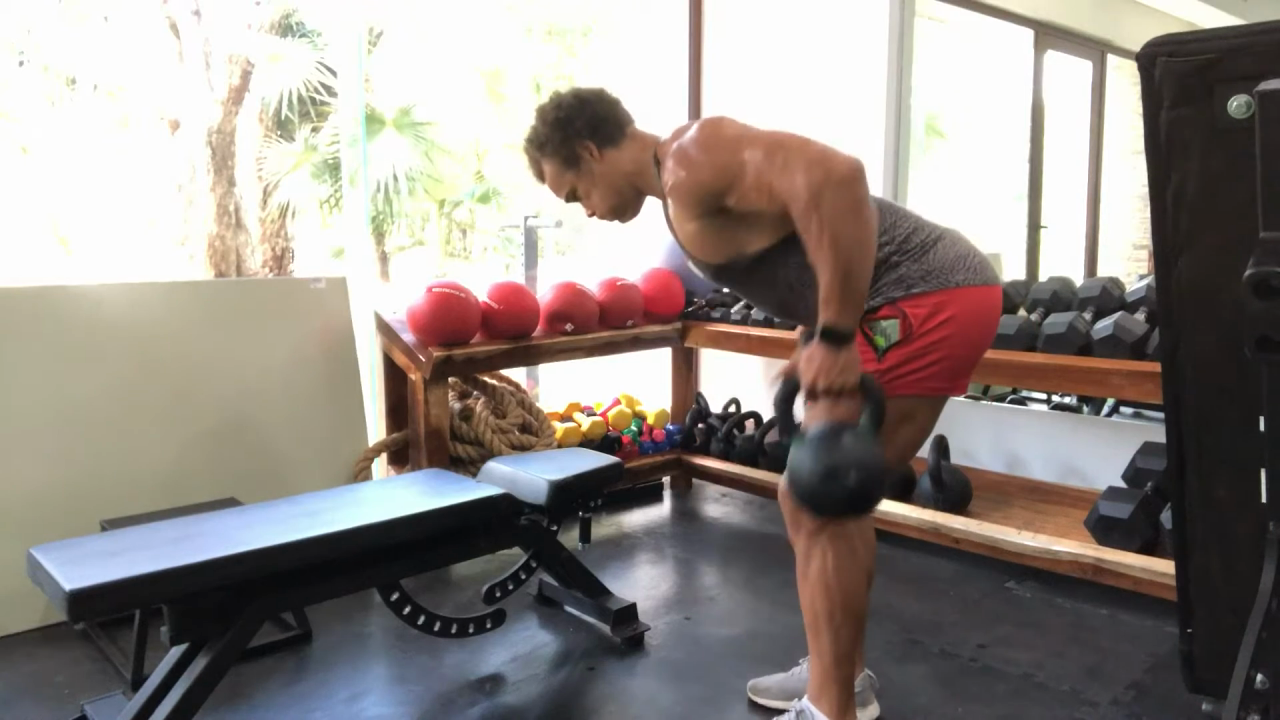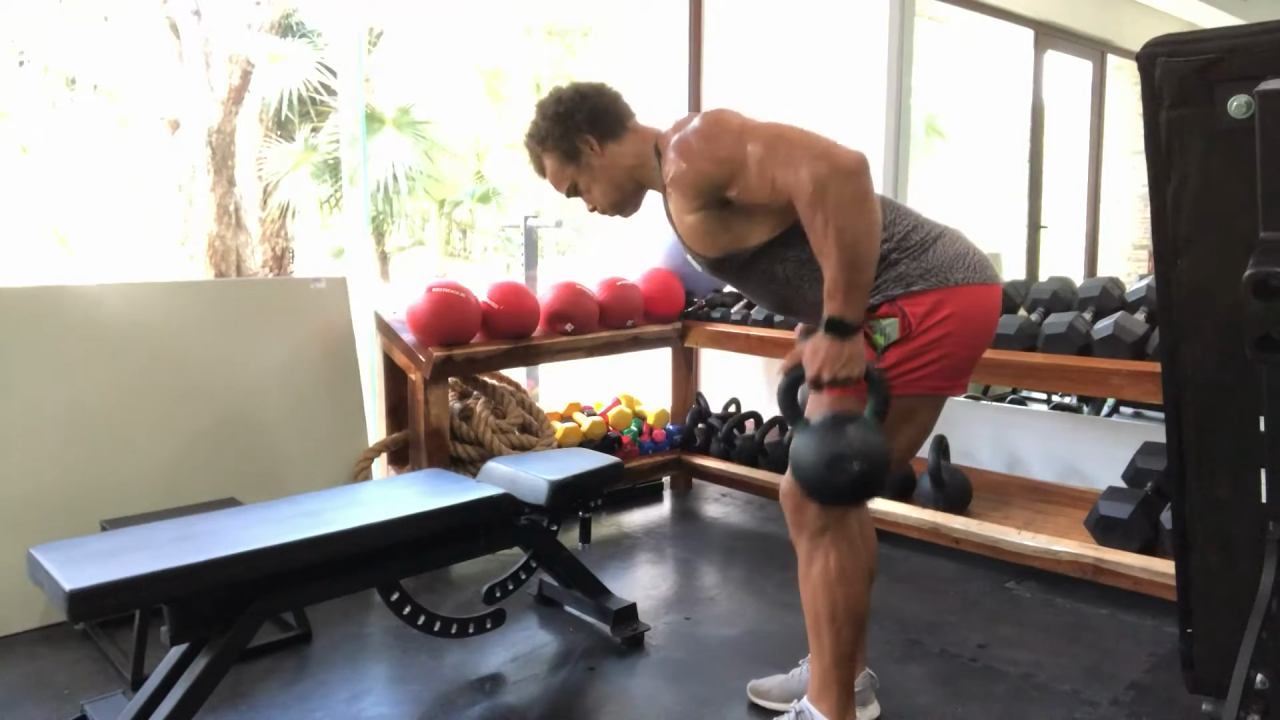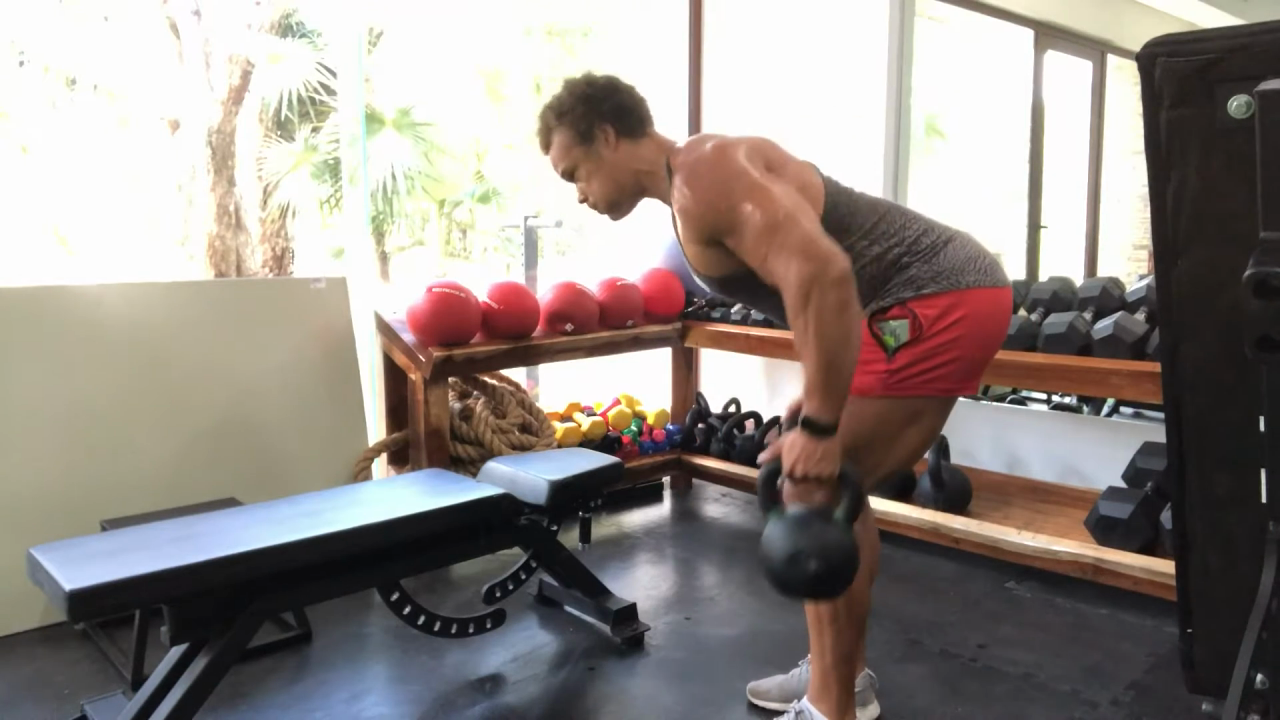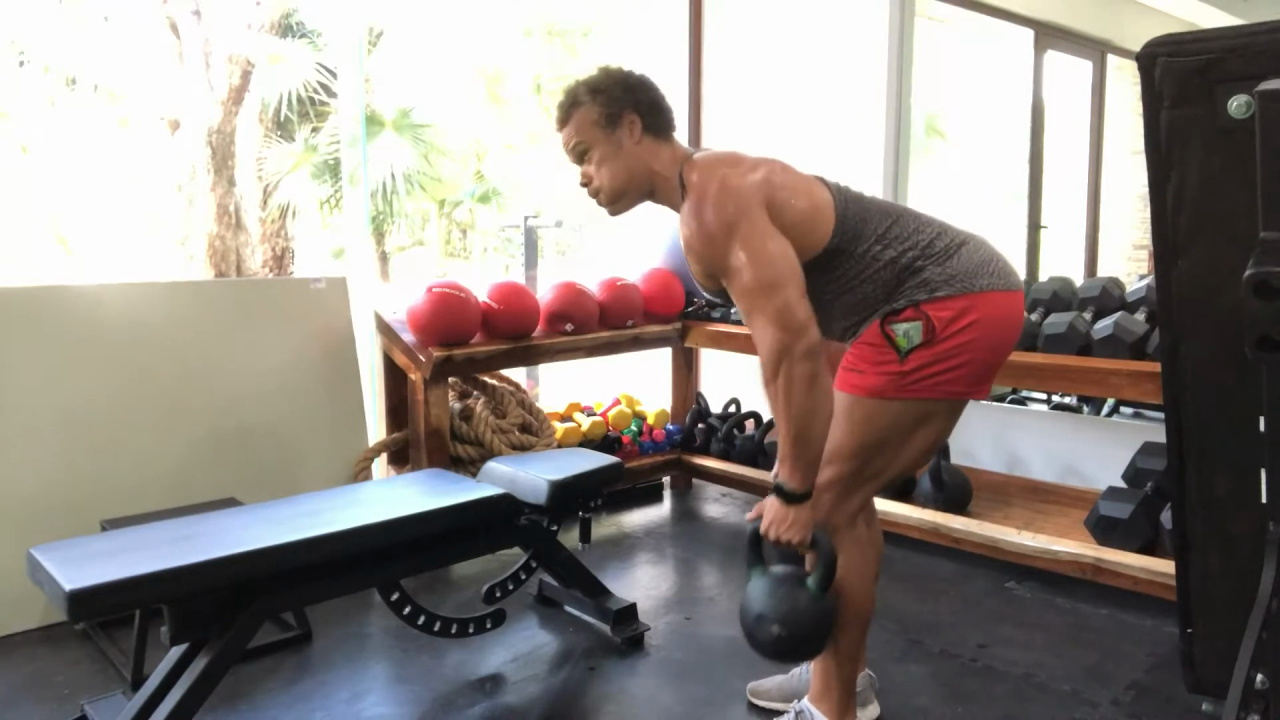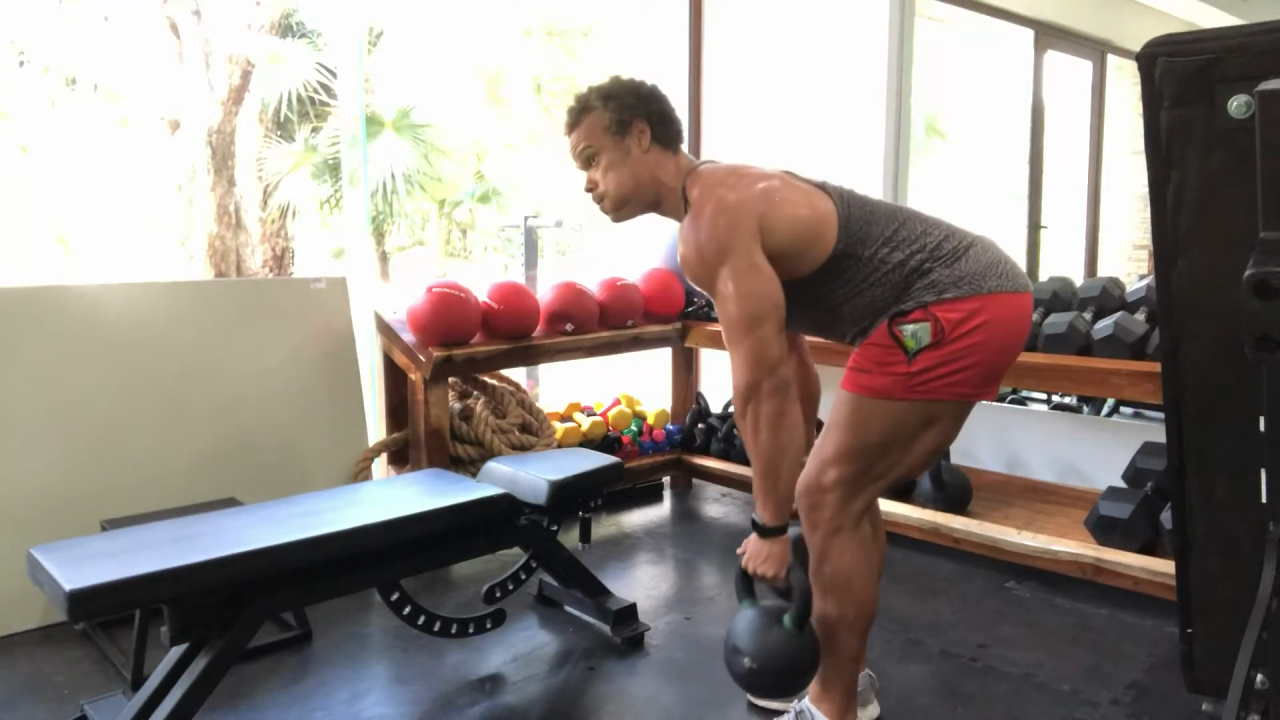
dt=0.3s
person 1, frame 1
left shoulder: (690, 163)
right shoulder: (691, 181)
left elbow: (836, 177)
left wrist: (834, 340)
right wrist: (826, 338)
left hip: (926, 300)
right hip: (943, 290)
left knee: (812, 500)
person 1, frame 2
left shoulder: (692, 154)
right shoulder: (692, 174)
left elbow: (838, 170)
left wrist: (838, 331)
right wrist: (828, 328)
left hip: (926, 300)
right hip: (942, 289)
left knee: (812, 502)
right knee: (832, 494)
person 1, frame 3
left shoulder: (702, 179)
right shoulder: (698, 182)
left elbow: (821, 279)
left wrist: (818, 428)
right wrist: (816, 402)
left hip: (938, 303)
right hip: (955, 290)
left knee: (818, 495)
right knee: (831, 490)
person 1, frame 4
left shoulder: (711, 206)
right shoulder: (715, 190)
left elbow: (792, 349)
right elbow: (801, 337)
left wrist: (793, 492)
right wrist: (803, 469)
left hip: (948, 306)
right hip: (967, 294)
left knee: (829, 502)
right knee: (838, 491)
person 1, frame 5
left shoulder: (711, 224)
right shoulder: (726, 202)
left elbow: (759, 387)
right elbow: (788, 361)
left wrist: (768, 528)
right wrist: (792, 476)
left hip: (957, 308)
right hip: (977, 294)
left knee: (829, 501)
right knee: (843, 493)
